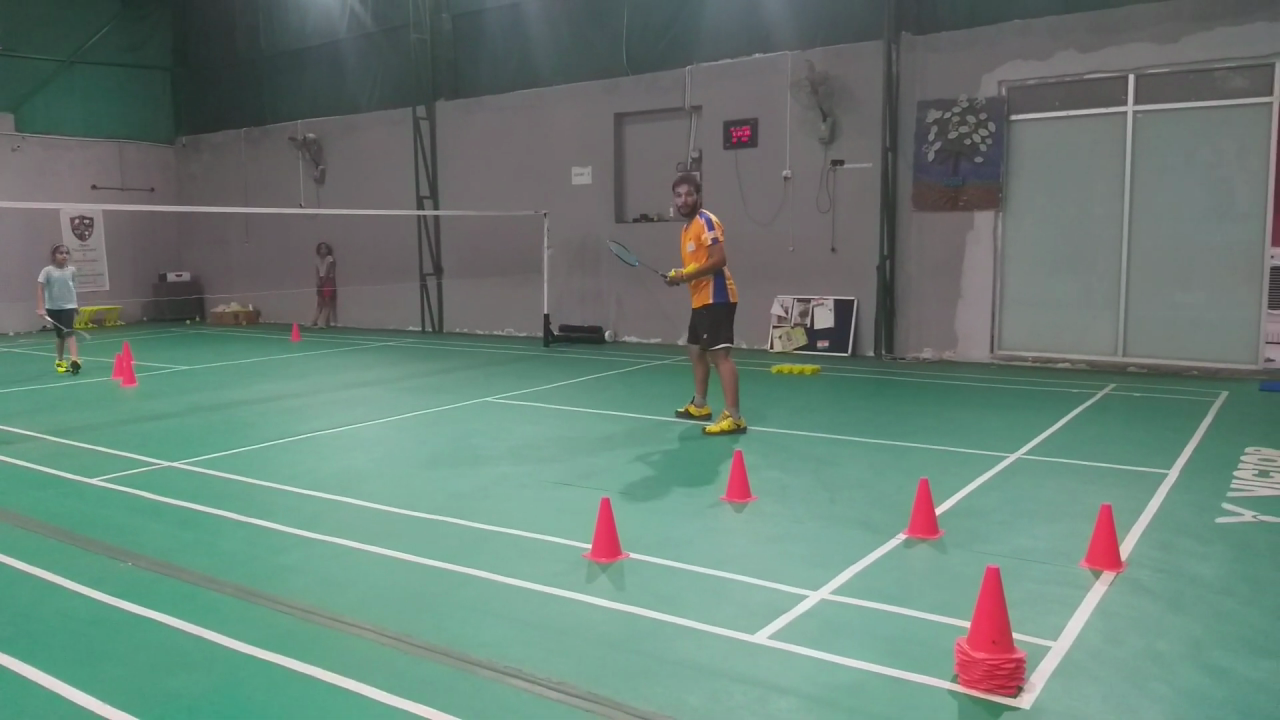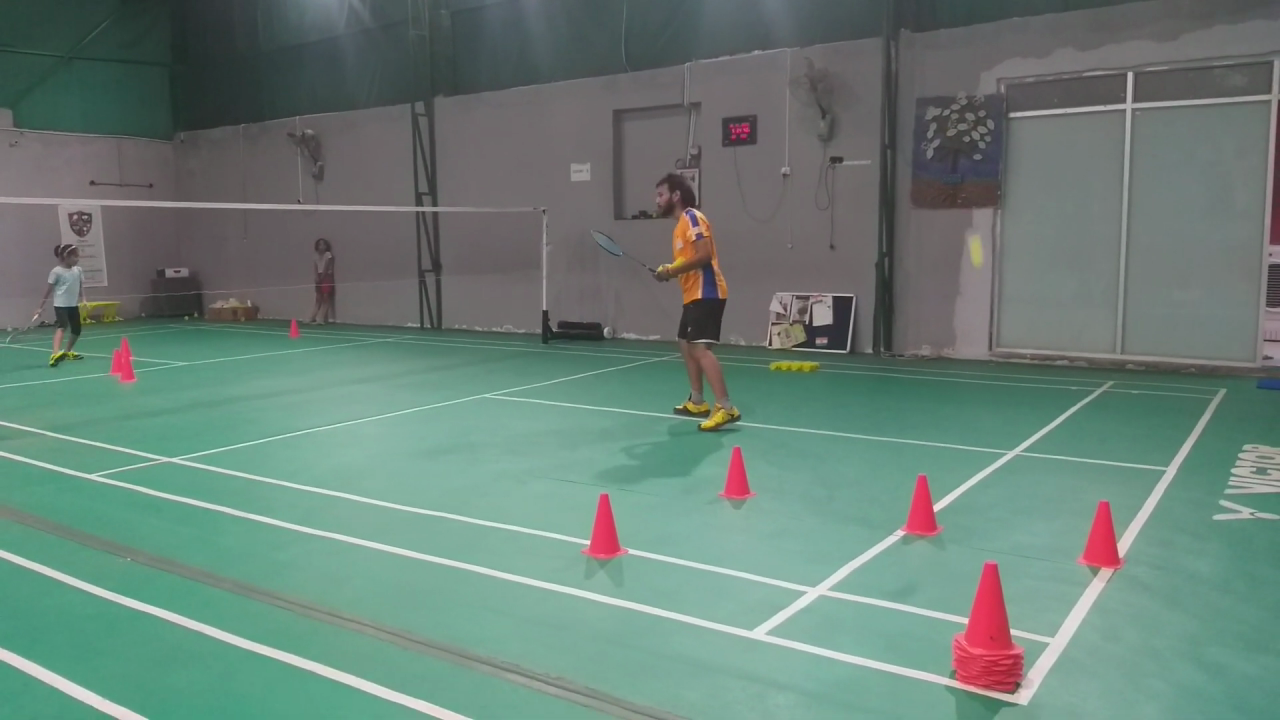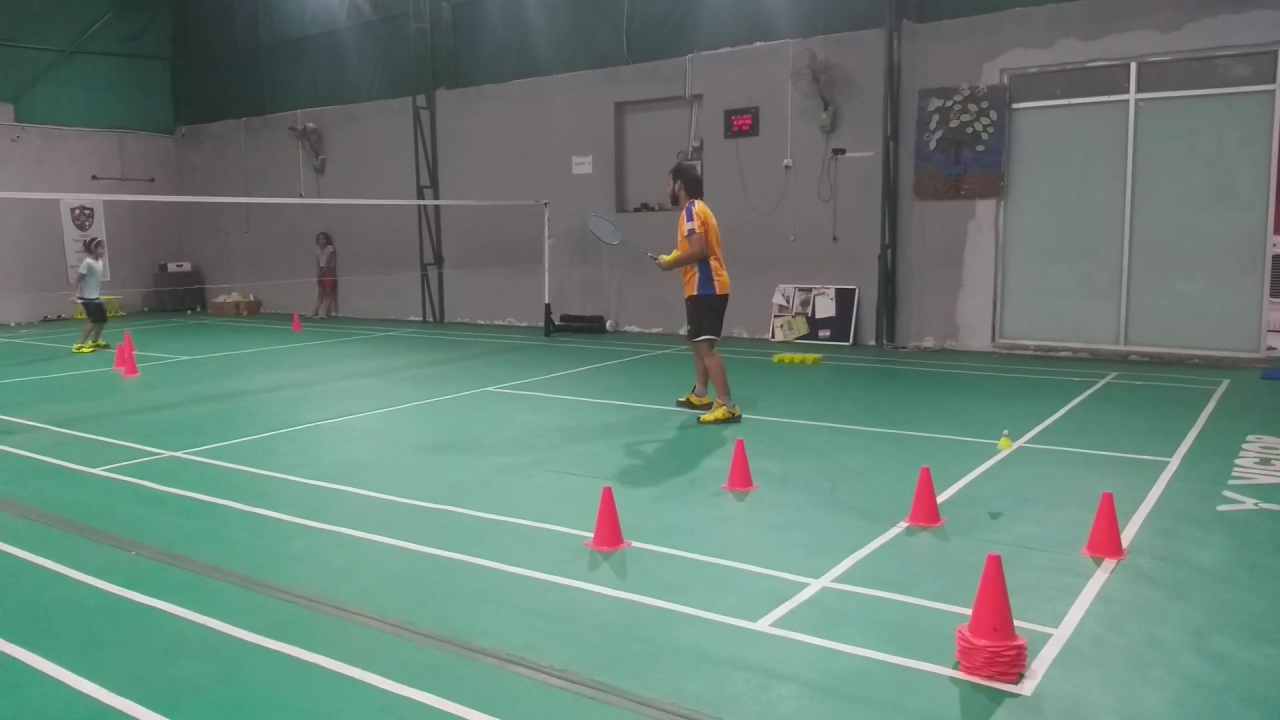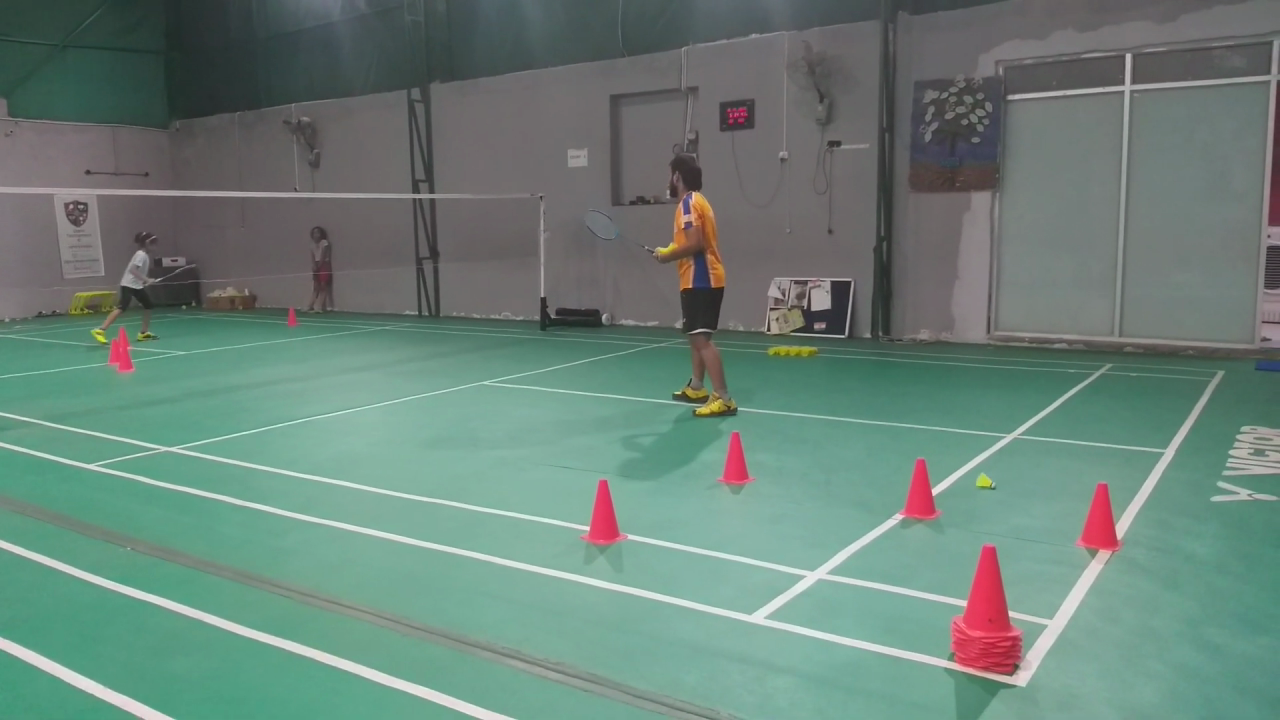
dt=0.5s
person 1, frame 1
left shoulder: (706, 221)
right shoulder: (687, 227)
left elbow: (719, 260)
left wrist: (686, 275)
right wrist: (679, 276)
left hip: (716, 299)
right hip: (700, 301)
left knee: (720, 355)
right knee: (697, 351)
left ankle: (733, 417)
right ankle: (699, 405)
person 1, frame 2
left shoulder: (692, 218)
right shoulder: (680, 223)
left elbow: (705, 255)
left wrist: (671, 270)
right wrist: (669, 272)
left hip: (706, 293)
right hip: (694, 295)
left knee: (700, 349)
right knee: (686, 346)
left ankle: (725, 407)
right ankle: (697, 402)
person 1, frame 3
left shoulder: (691, 210)
right shoulder: (698, 209)
left elbow: (697, 251)
left wrist: (669, 263)
right wrist: (673, 259)
left hip: (704, 288)
right hip: (708, 286)
left knee: (705, 345)
right knee: (699, 343)
left ankle: (727, 406)
right ankle: (700, 395)
person 1, frame 4
left shoulder: (688, 203)
right shoulder: (696, 201)
left elbow: (694, 244)
left wrist: (665, 256)
right wrist: (669, 252)
left hip: (699, 281)
right hip: (704, 279)
left knee: (701, 338)
right knee: (695, 336)
left ankle: (723, 399)
right ankle: (696, 388)
